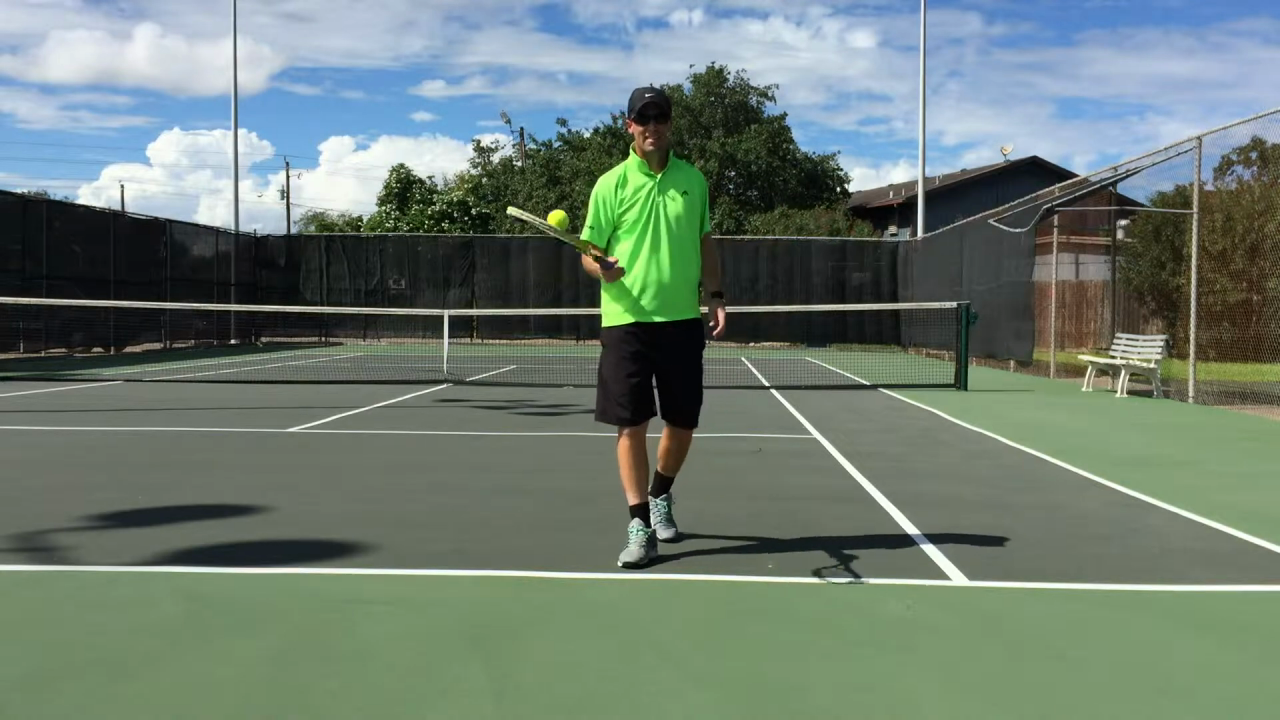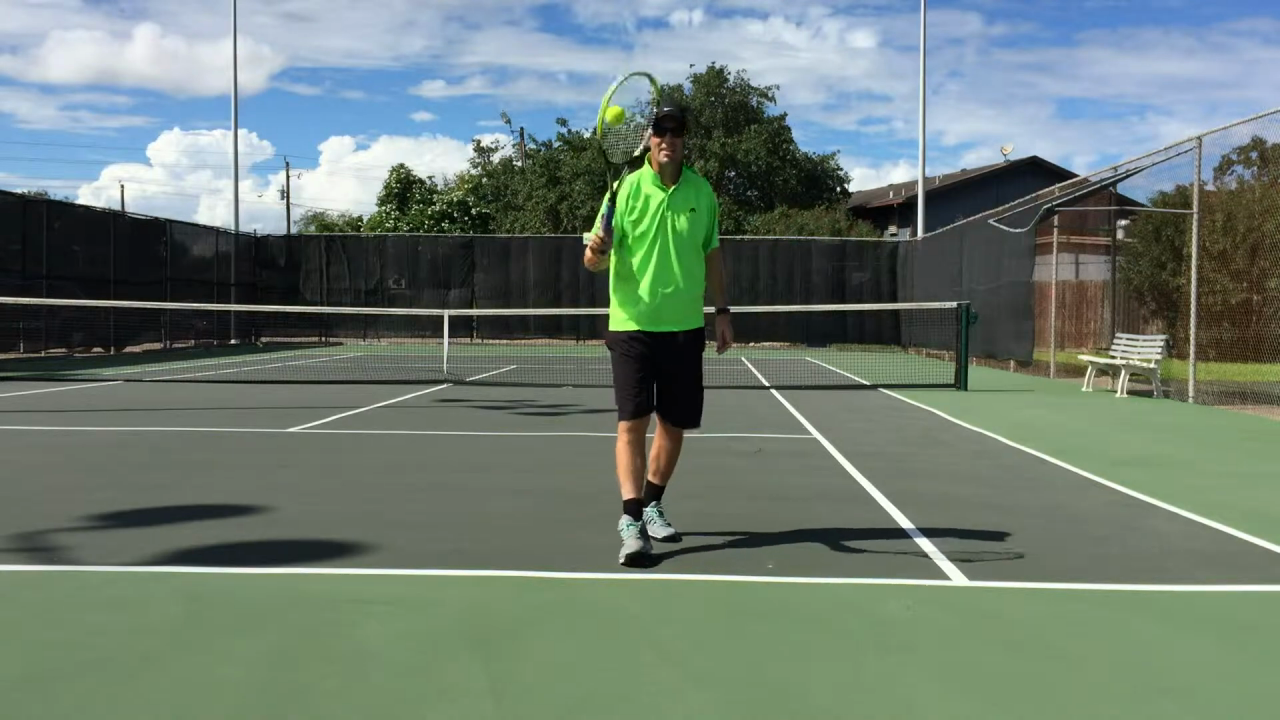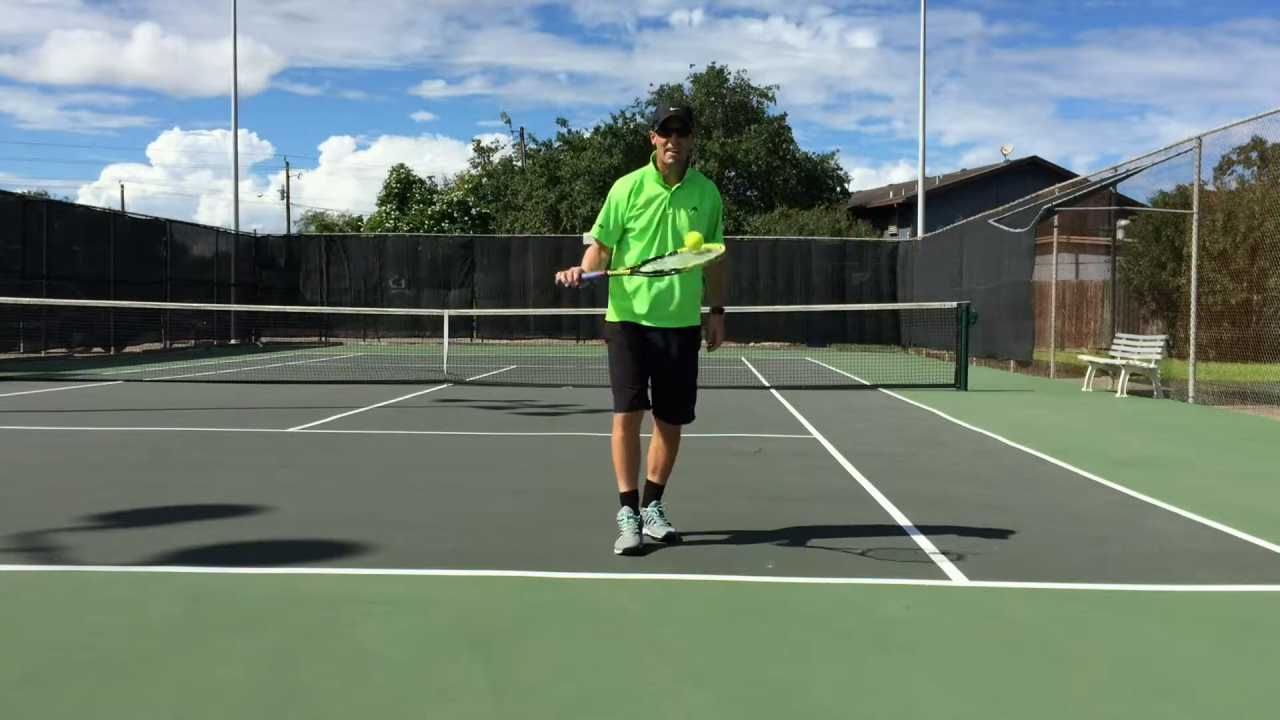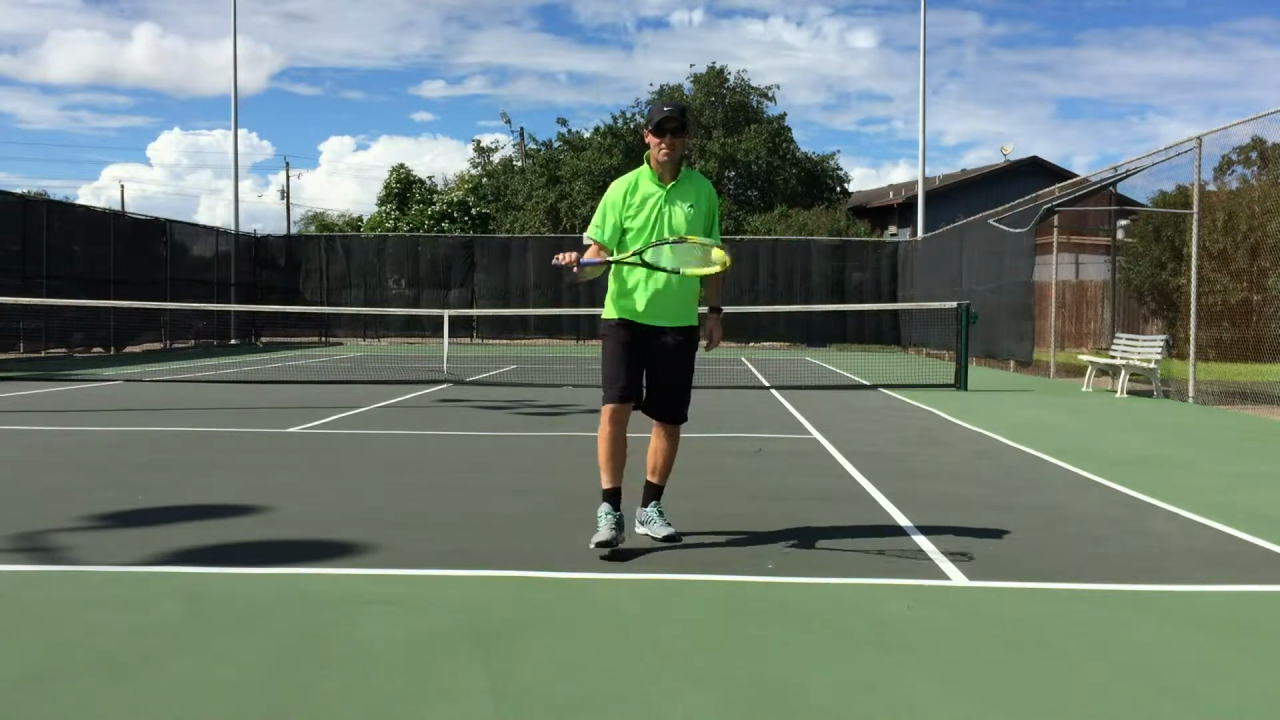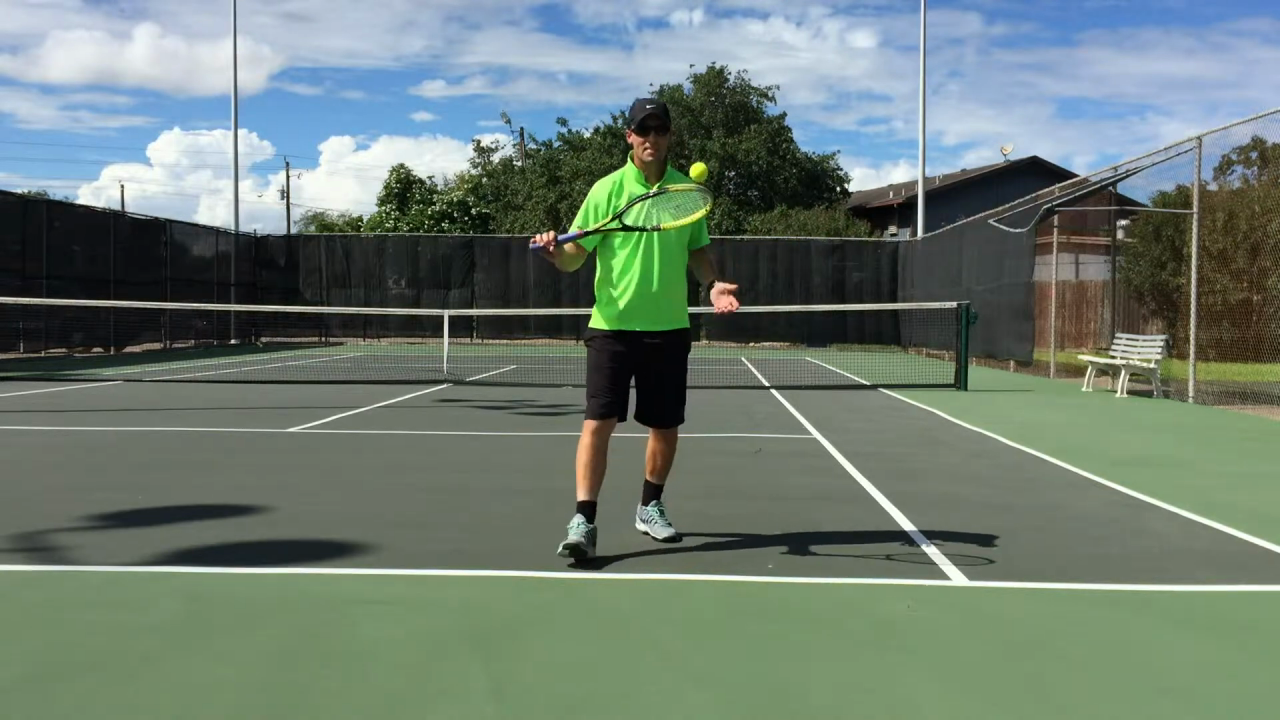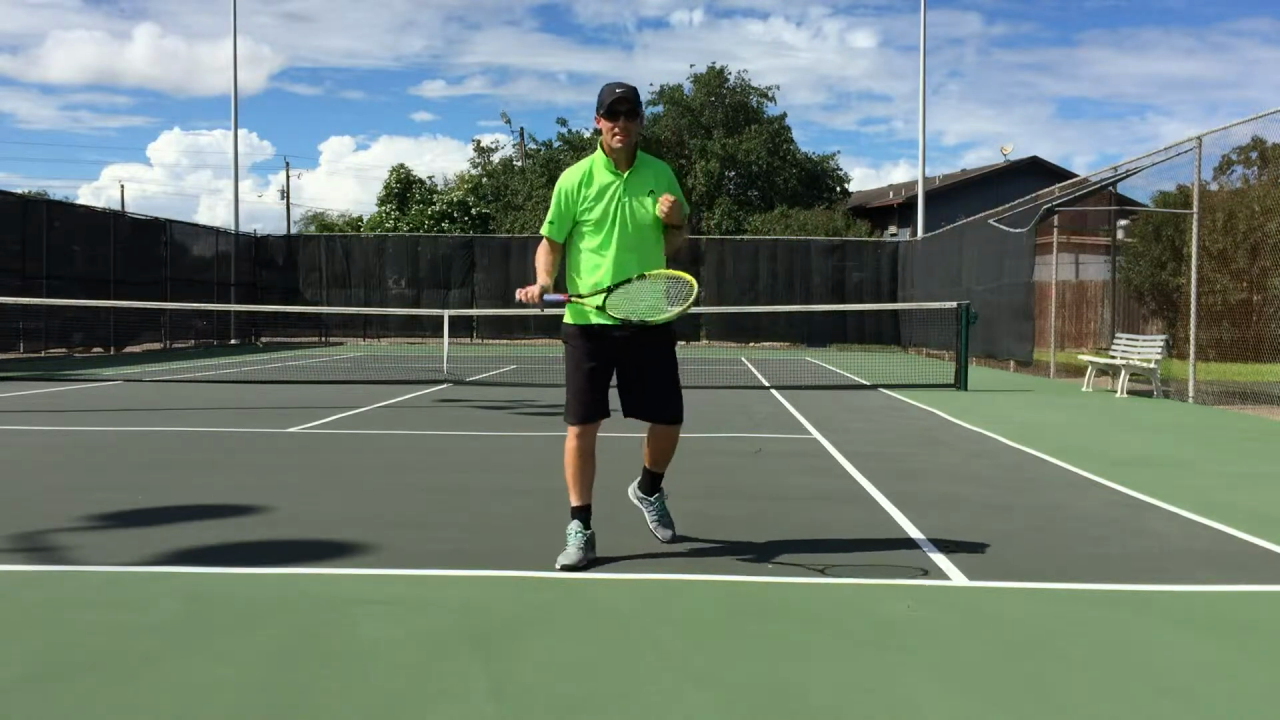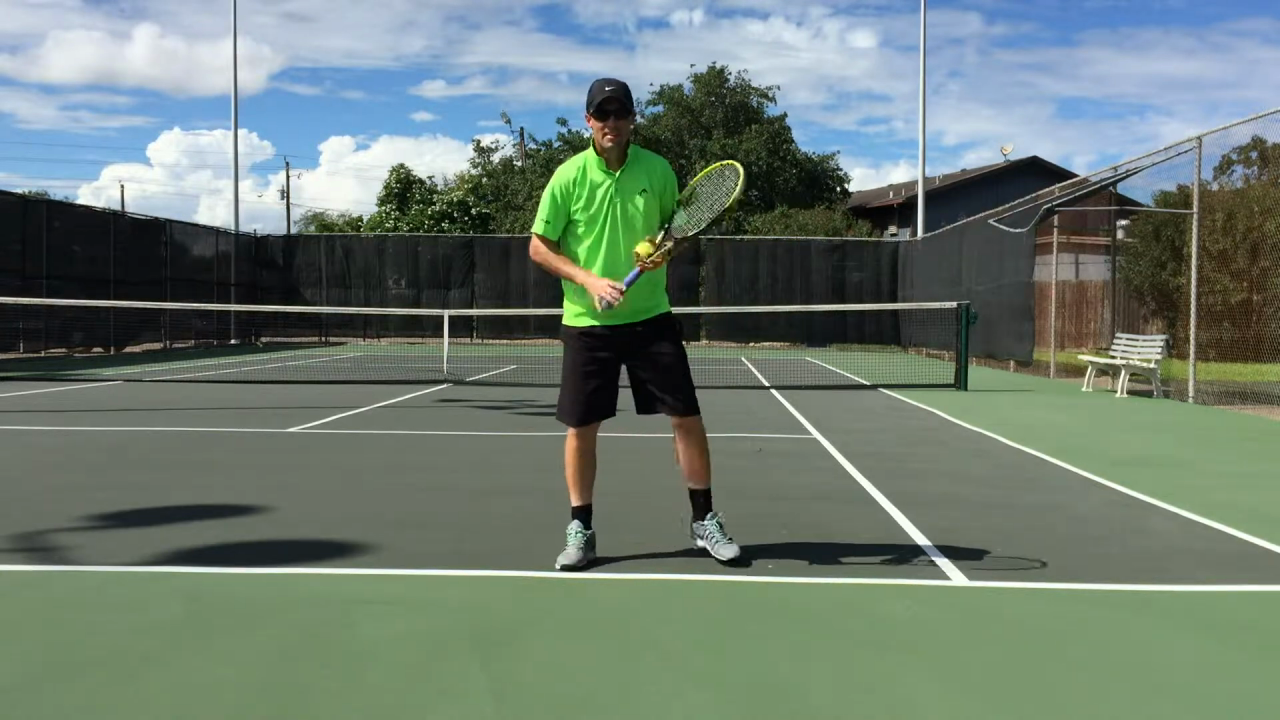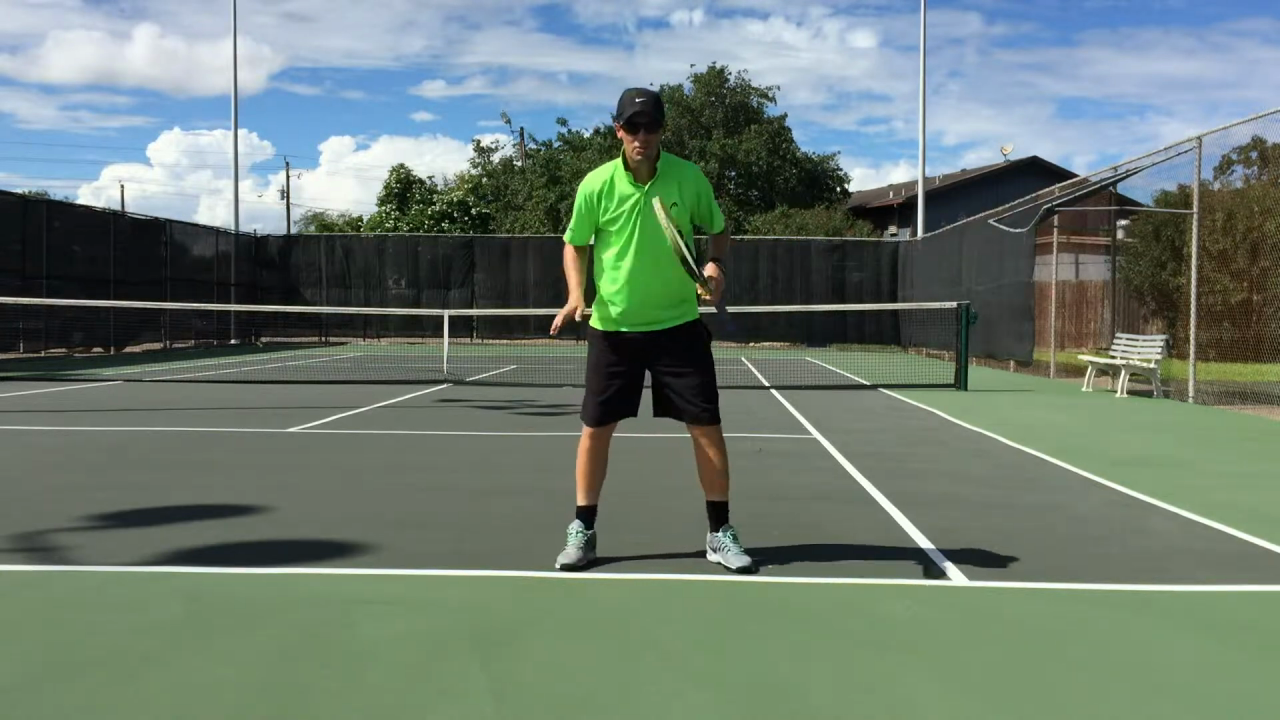
dt=0.3s
person 1, frame 1
left shoulder: (694, 179)
right shoulder: (611, 184)
left elbow: (705, 243)
right elbow: (589, 252)
left wrist: (714, 293)
right wrist: (600, 269)
left hip: (682, 320)
right hip: (627, 321)
left knee: (682, 425)
right knee: (632, 425)
left ankle: (659, 495)
right ankle: (640, 528)
person 1, frame 2
left shoulder: (703, 193)
right shoulder: (626, 190)
left elbow: (712, 257)
right elbow: (597, 259)
left wrist: (722, 311)
right wrist: (596, 253)
left hip: (686, 327)
right hip: (632, 326)
left knee: (674, 422)
right knee: (632, 421)
left ankle: (652, 505)
right ankle: (632, 522)
person 1, frame 3
left shoulder: (707, 192)
right shoulder: (627, 188)
left elbow: (712, 257)
right elbow: (599, 248)
left wrist: (715, 310)
right wrist: (580, 271)
left hip: (681, 324)
right hip: (629, 320)
left knee: (671, 421)
right knee: (627, 415)
left ankle: (652, 506)
right ankle: (628, 513)
person 1, frame 4
left shoulder: (703, 190)
right shoulder: (622, 189)
right elbow: (599, 251)
left wrist: (714, 309)
right wrist: (580, 263)
left hip: (679, 324)
right hip: (625, 318)
left knee: (669, 421)
right knee: (615, 409)
left ankle: (649, 509)
right ankle: (610, 511)
person 1, frame 5
left shoulder: (687, 190)
right shoulder: (606, 189)
left elbow: (698, 252)
right elbow: (575, 257)
left wrist: (714, 285)
right wrist: (556, 250)
left hip: (669, 328)
right hip: (613, 326)
left knee: (666, 426)
right knee: (598, 422)
left ankle: (650, 507)
right ankle: (583, 524)
person 1, frame 6
left shoulder: (661, 174)
right shoulder: (574, 179)
left elbow: (677, 239)
right elbow: (550, 242)
left wrist: (678, 223)
right wrist: (541, 281)
left hip: (649, 320)
right hip: (588, 322)
left knee: (668, 420)
right knee: (582, 425)
left ankle: (648, 490)
right ankle: (580, 531)
person 1, frame 7
left shoulder: (658, 169)
right shoulder: (568, 176)
right elbow: (539, 246)
left wrist: (665, 250)
right wrist: (588, 279)
left hip: (652, 317)
right hip: (589, 322)
left knee: (687, 417)
right knee: (581, 426)
left ankle: (704, 519)
right ankle: (580, 531)
person 1, frame 8
left shoulder: (689, 177)
right shoulder: (595, 185)
left elbow: (717, 230)
right elbow: (576, 246)
left wrist: (716, 266)
right wrist: (576, 294)
left hip: (680, 326)
right hip: (614, 328)
left knee: (705, 427)
right knee: (595, 429)
left ankle: (720, 535)
right ankle: (582, 532)
